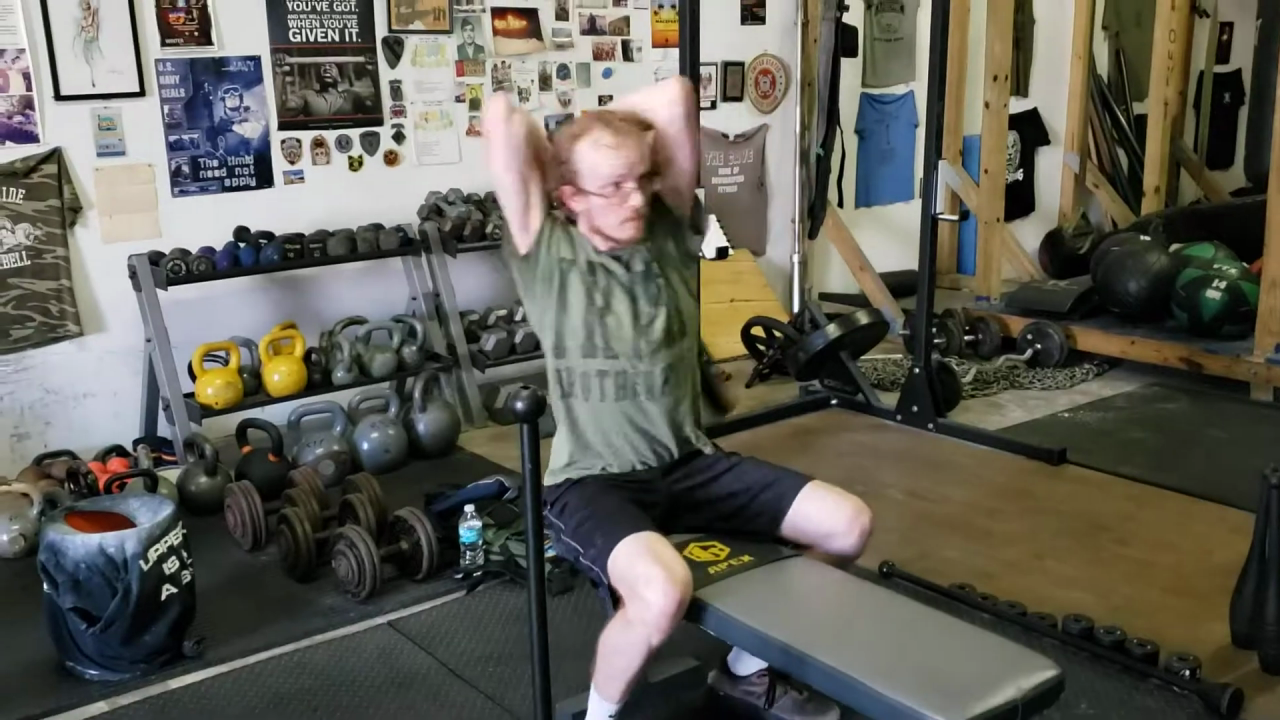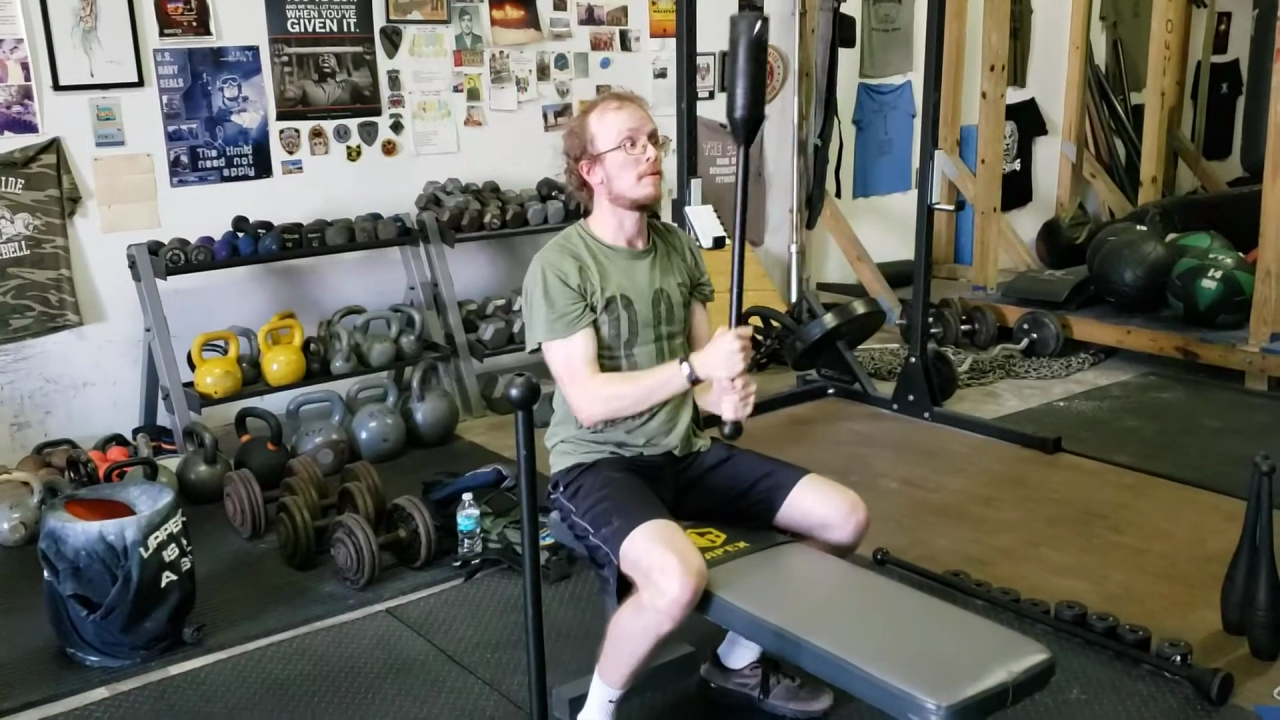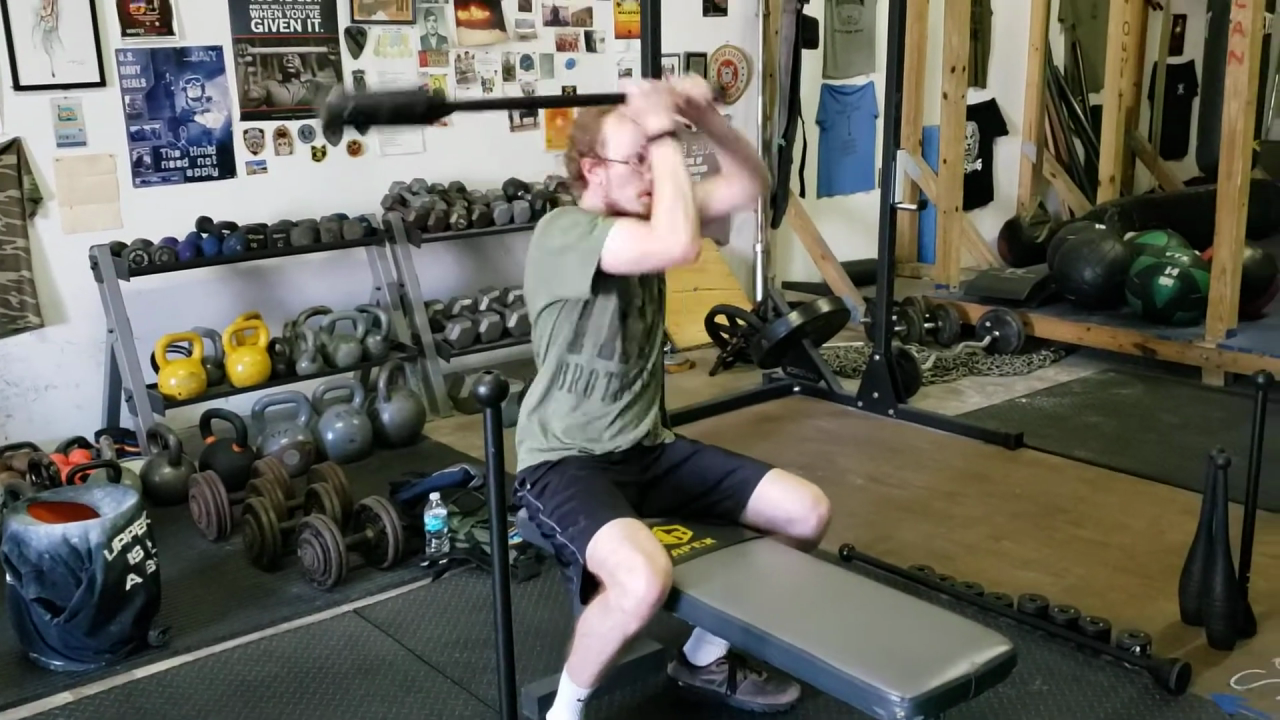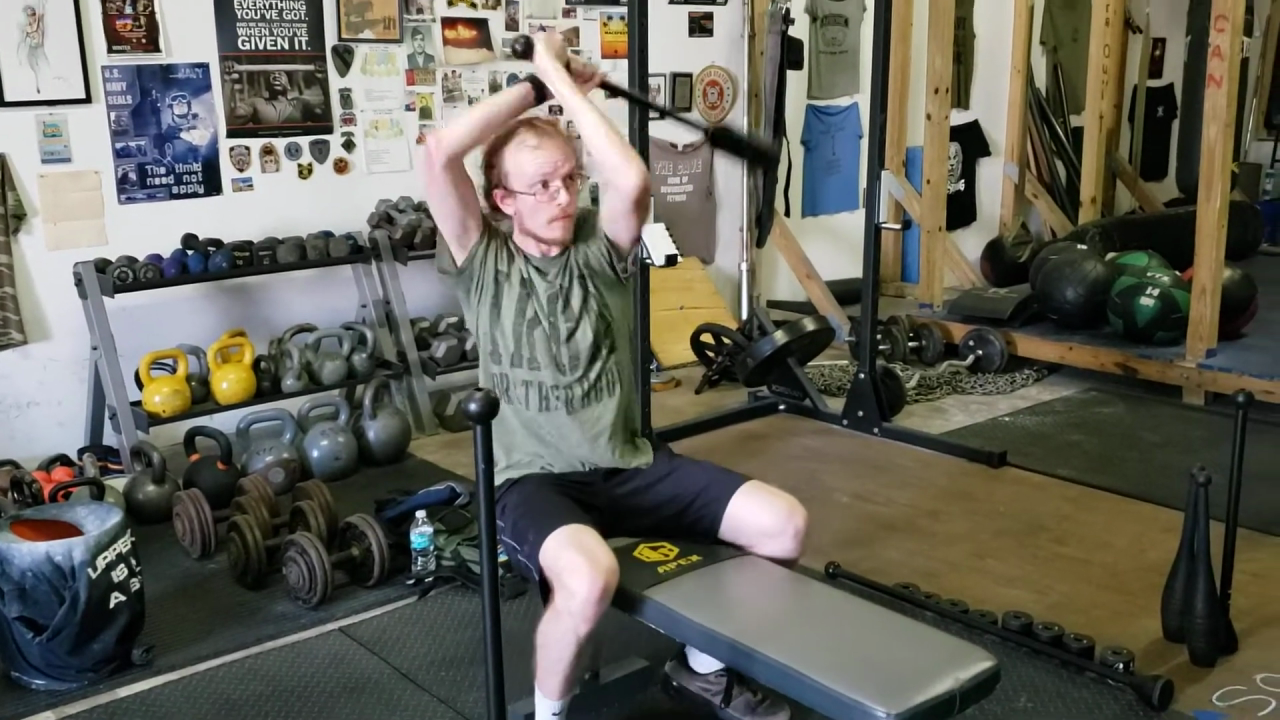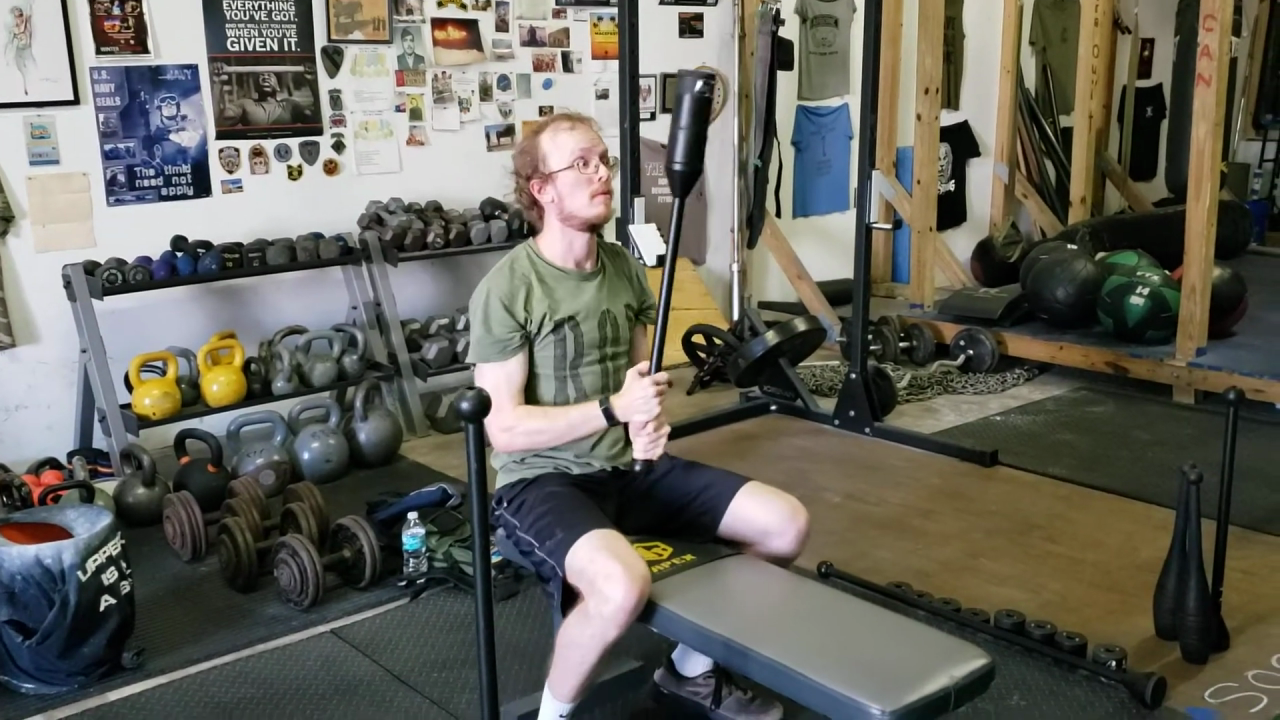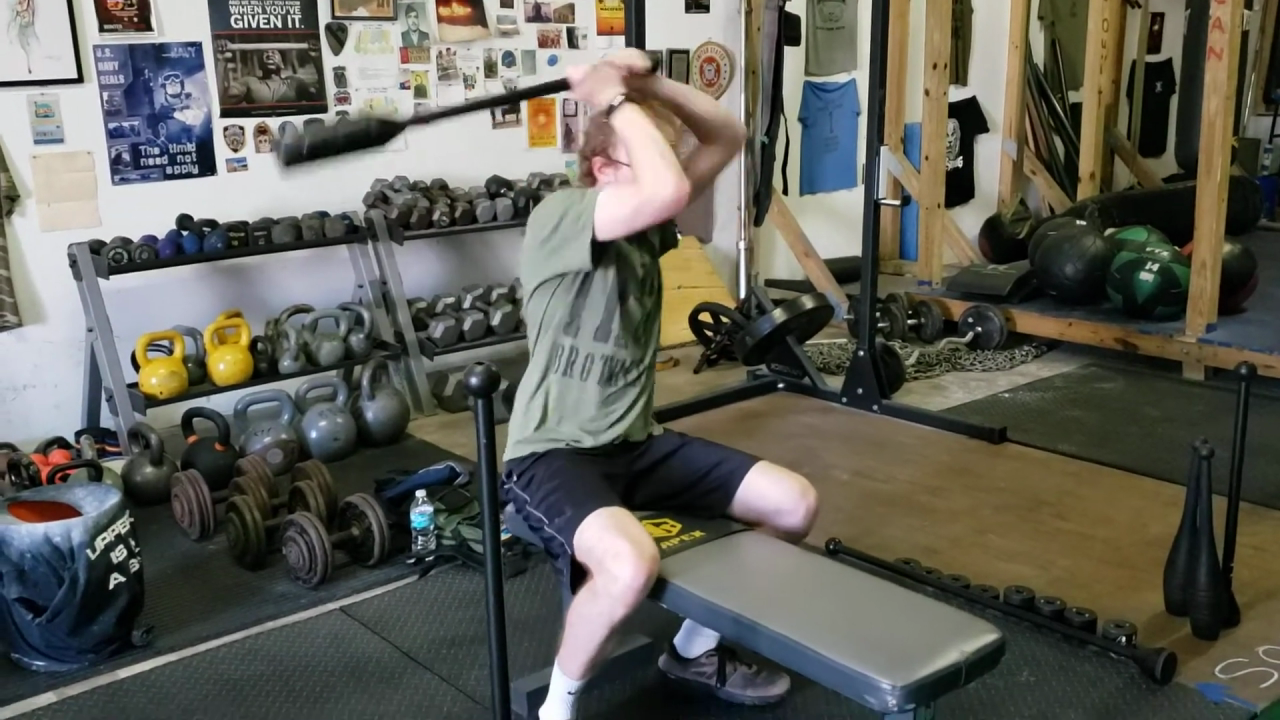
dt=0.7s
person 1, frame 1
left shoulder: (665, 229)
right shoulder: (545, 249)
left elbow: (674, 97)
right elbow: (501, 116)
left wrist: (607, 124)
right wrist: (559, 158)
left hip: (688, 463)
right hip: (593, 478)
left knee: (848, 523)
right knee: (662, 591)
left ankle: (746, 666)
person 1, frame 2
left shoulder: (678, 246)
right shoulder: (559, 266)
left elbow: (700, 354)
right elbow: (588, 400)
left wrist: (726, 385)
right wrist: (697, 370)
left hip: (685, 450)
right hip: (597, 464)
left knee: (844, 517)
right knee: (676, 580)
left ankle: (739, 661)
person 1, frame 3
left shoulder: (643, 223)
right shoulder: (564, 233)
left elbow: (751, 184)
right elbow: (678, 244)
left wrist: (702, 113)
right wrist: (662, 134)
left hip: (648, 448)
right hip: (564, 462)
left knee: (807, 511)
right knee: (643, 579)
left ankle: (705, 656)
person 1, frame 4
left shoulder: (600, 242)
right shoulder: (481, 256)
left elbow: (631, 184)
right elbow: (437, 152)
left wrist: (569, 89)
right wrist: (532, 89)
left hip: (633, 465)
right hip: (536, 481)
left knee: (785, 527)
right knee: (588, 580)
left ankle: (705, 664)
person 1, frame 5
left shoulder: (623, 267)
right shoulder: (506, 290)
right elbow: (504, 430)
left wrist: (646, 421)
right wrist: (613, 410)
left hip: (625, 470)
right hip: (541, 482)
left knee: (785, 524)
right knee: (620, 585)
left ankle: (692, 668)
person 1, frame 6
left shoulder: (642, 220)
right shoulder: (562, 220)
left elbow: (729, 140)
right elbow: (668, 198)
left wrist: (648, 81)
right wrist: (617, 103)
left hip: (637, 444)
right hip: (554, 456)
left knee: (796, 505)
right knee: (631, 565)
left ankle: (695, 650)
